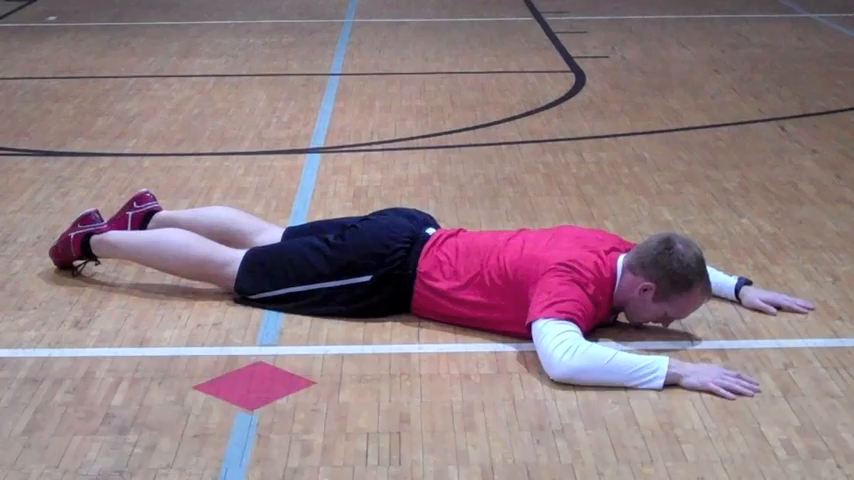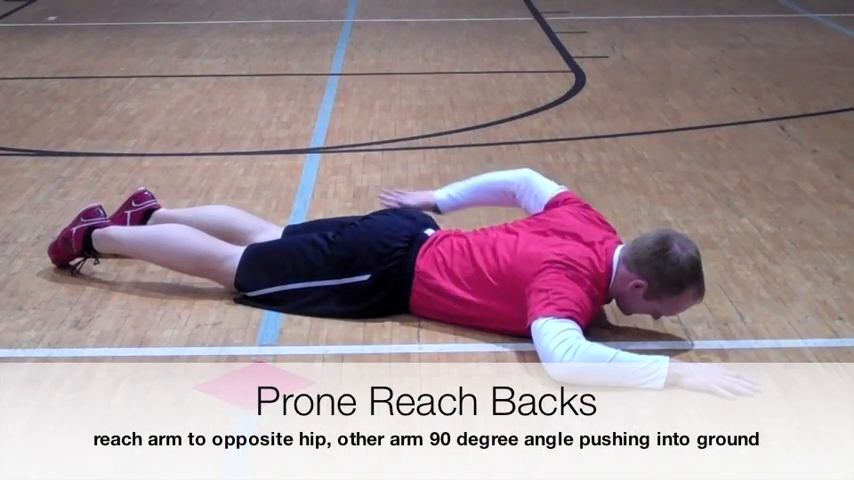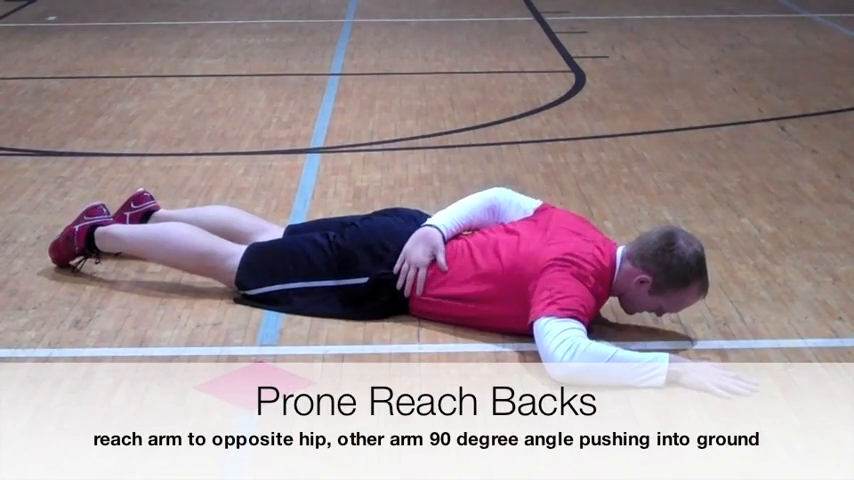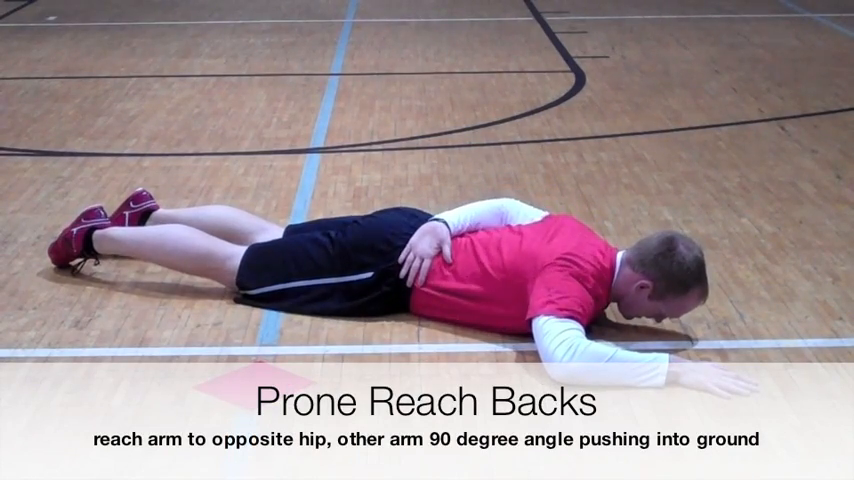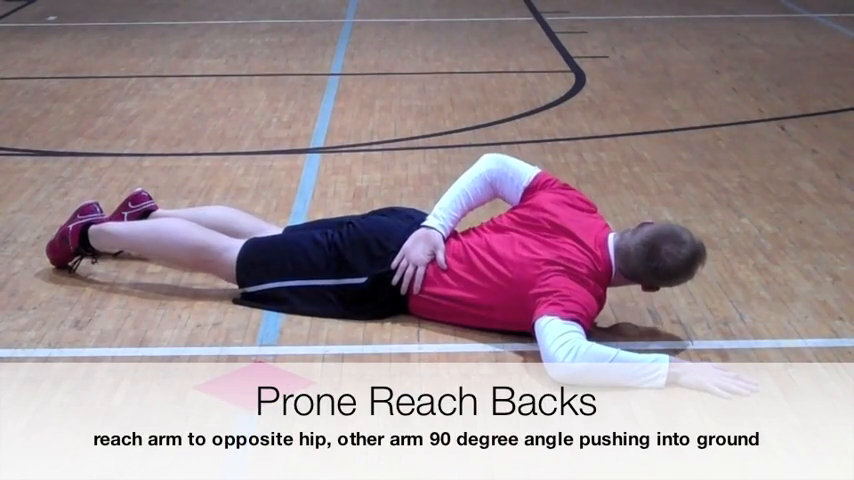
dt=1s
person 1, frame 1
left shoulder: (619, 252)
right shoulder: (576, 281)
left elbow: (680, 261)
right elbow: (563, 359)
left wrist: (737, 288)
right wrist: (677, 369)
left hip: (415, 235)
right hip: (395, 267)
left knee: (265, 236)
right knee: (236, 270)
left ankle: (149, 216)
right ankle: (100, 238)
person 1, frame 2
left shoulder: (592, 228)
right shoulder: (572, 278)
left elbow: (522, 179)
right elbow: (560, 360)
left wrist: (435, 200)
right wrist: (675, 371)
left hip: (408, 237)
right hip: (390, 272)
left knee: (267, 236)
right knee: (233, 267)
left ankle: (151, 213)
right ankle: (98, 235)
person 1, frame 3
left shoulder: (585, 233)
right shoulder: (576, 274)
left elbow: (497, 199)
right elbow: (563, 357)
left wrist: (431, 229)
right wrist: (675, 369)
left hip: (406, 234)
right hip: (386, 271)
left knee: (268, 234)
right knee: (234, 264)
left ankle: (148, 214)
right ankle: (100, 233)
person 1, frame 4
left shoulder: (585, 239)
right shoulder: (576, 278)
left elbow: (506, 208)
right elbow: (561, 357)
left wrist: (440, 224)
right wrist: (674, 368)
left hip: (411, 235)
right hip: (388, 266)
left knee: (267, 235)
right knee: (235, 265)
left ankle: (146, 215)
right ankle: (99, 236)
person 1, frame 5
left shoulder: (578, 210)
right shoulder: (576, 285)
left elbow: (494, 166)
right elbow: (563, 362)
left wrist: (433, 227)
right wrist: (676, 370)
left hip: (404, 234)
right hip: (387, 276)
left knee: (267, 234)
right knee: (231, 259)
left ankle: (143, 214)
right ankle: (95, 230)
